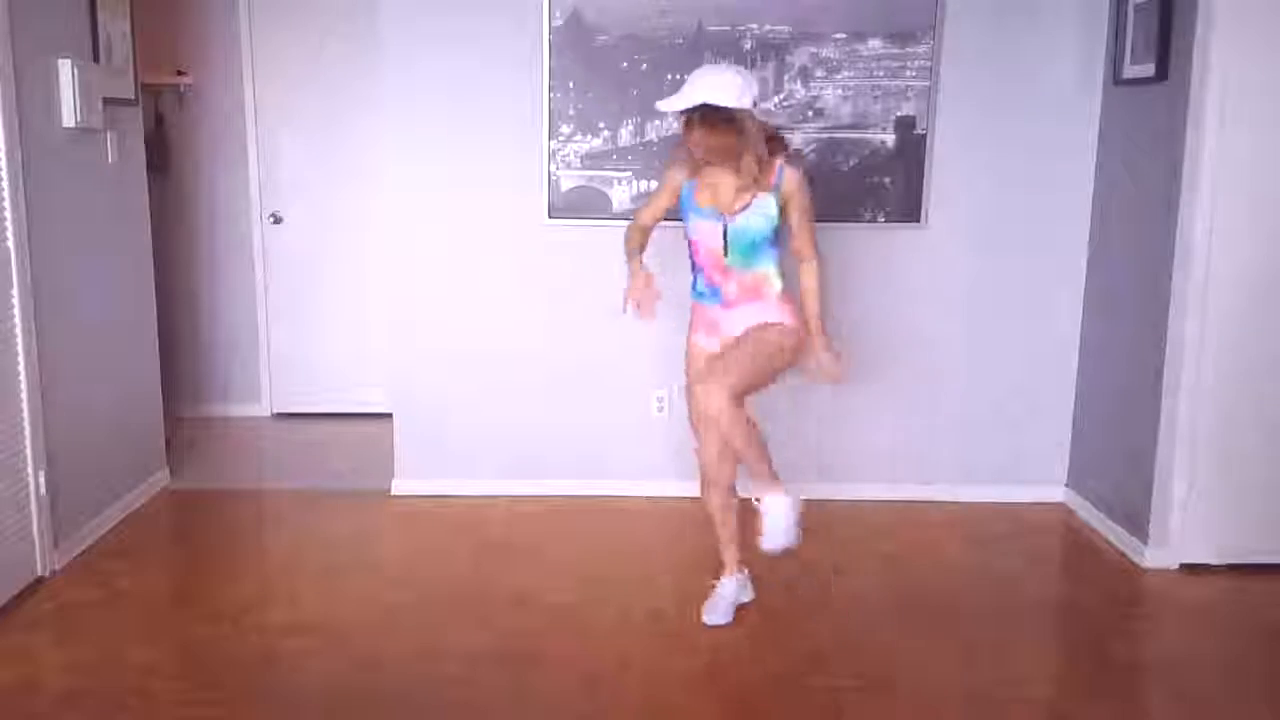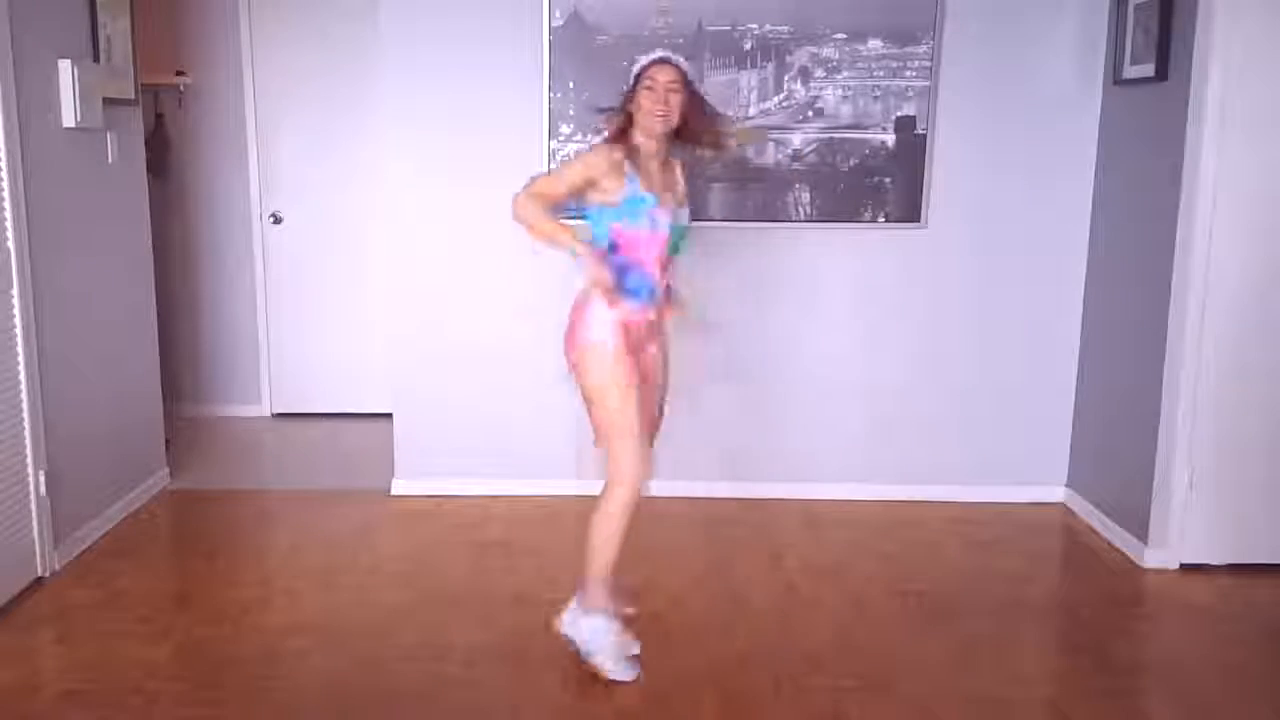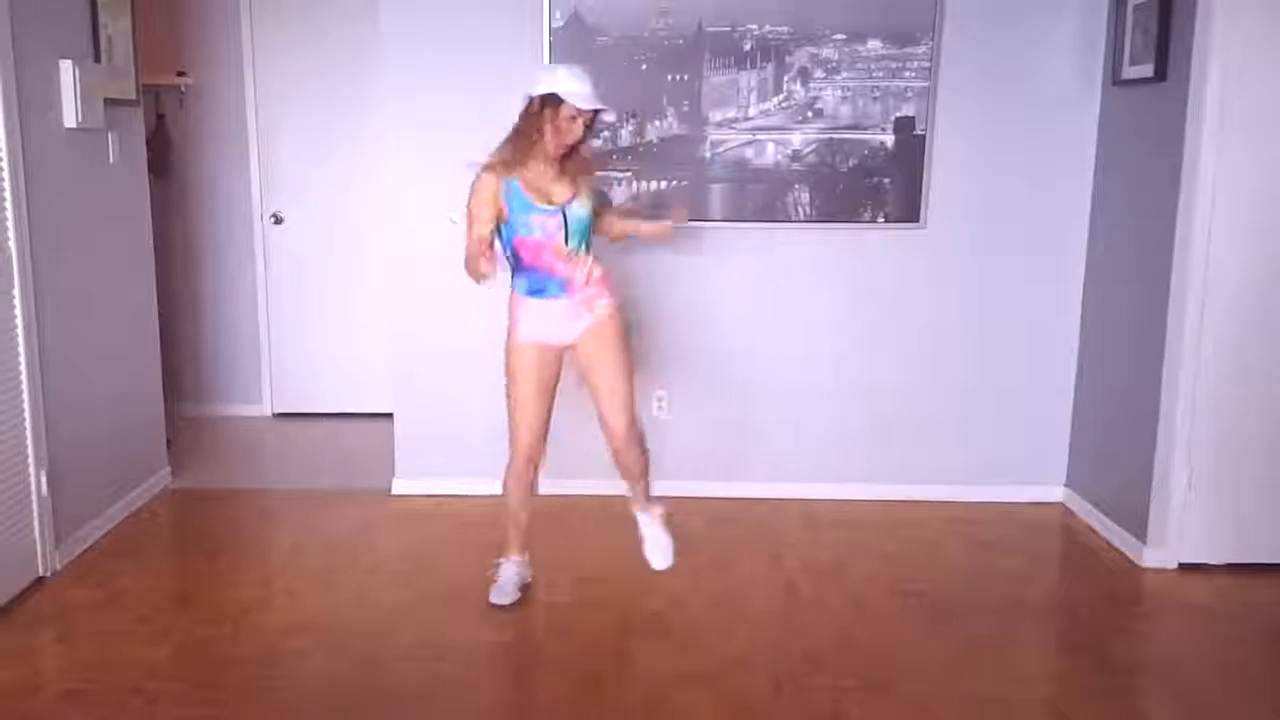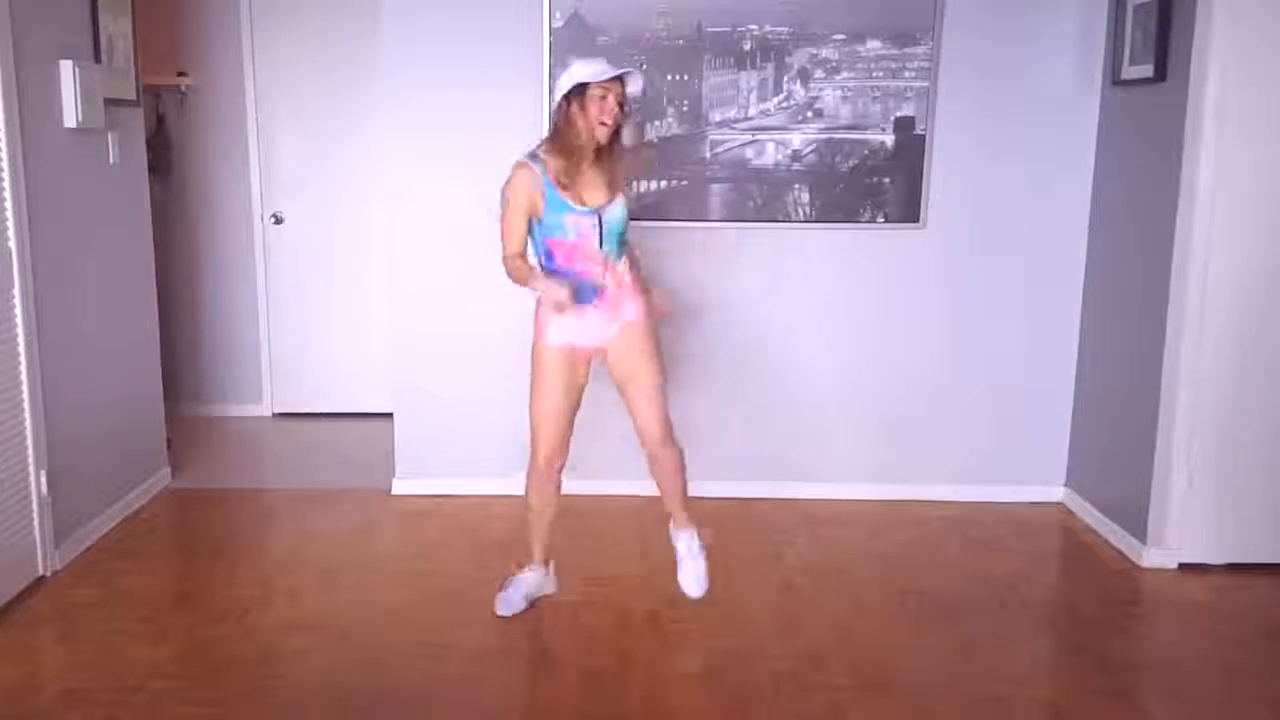
dt=1s
person 1, frame 1
left shoulder: (783, 178)
right shoulder: (684, 175)
left elbow: (806, 258)
right elbow: (641, 223)
left wrist: (816, 334)
right wrist: (636, 265)
left hip: (770, 323)
right hip: (709, 329)
left knee: (714, 391)
right knee: (713, 466)
left ankle: (773, 489)
right ankle: (732, 575)
person 1, frame 2
left shoulder: (675, 172)
right shoulder: (604, 159)
right elbow: (526, 204)
left wrist: (663, 291)
right wrist: (588, 256)
left hip: (646, 331)
right hip: (604, 327)
left knee: (626, 474)
right knee: (629, 473)
left ankle: (594, 604)
right ankle: (591, 608)
person 1, frame 3
left shoulder: (579, 169)
right shoulder: (494, 181)
right elbow: (474, 260)
left wrist: (652, 228)
right wrist: (480, 261)
left hip: (593, 309)
right hip: (534, 319)
left knee: (621, 426)
right knee: (526, 448)
left ankle: (645, 508)
right ankle: (513, 560)
person 1, frame 4
left shoulder: (612, 170)
right shoulder: (528, 176)
right elbow: (513, 259)
left wrist: (645, 290)
right wrist: (541, 283)
left hip: (624, 315)
right hip: (563, 325)
left knee: (656, 434)
right knee: (546, 456)
left ankle: (683, 534)
right ankle: (536, 570)
